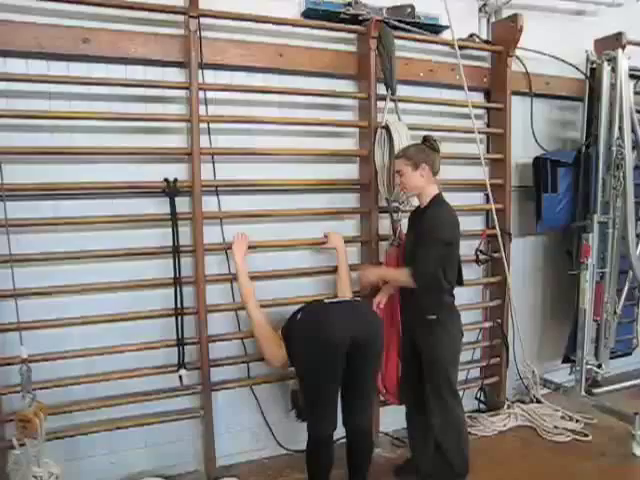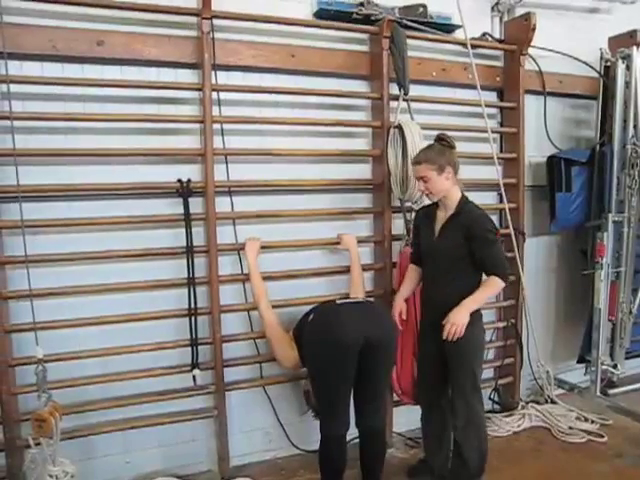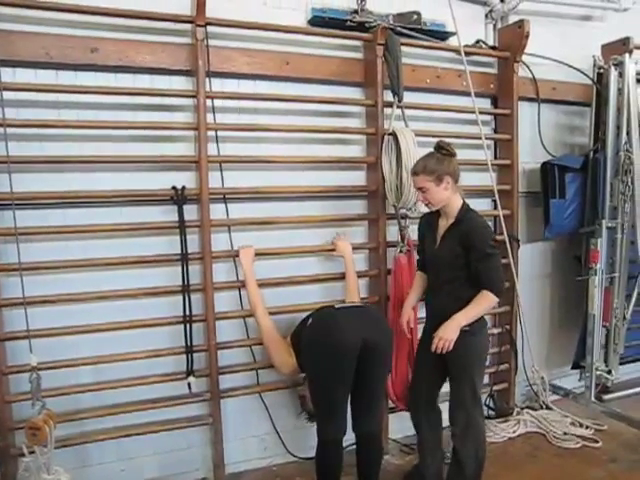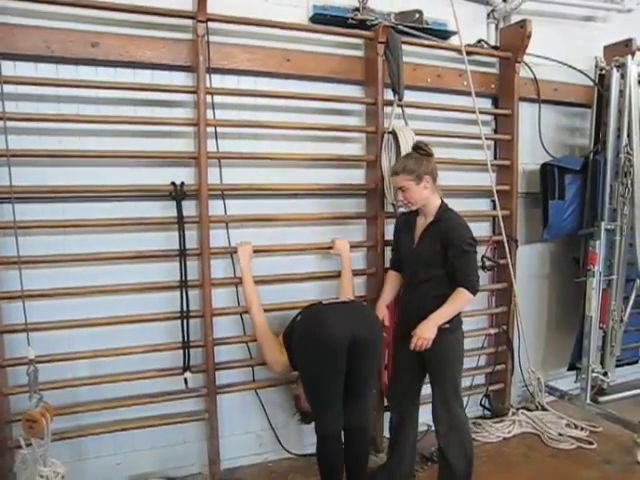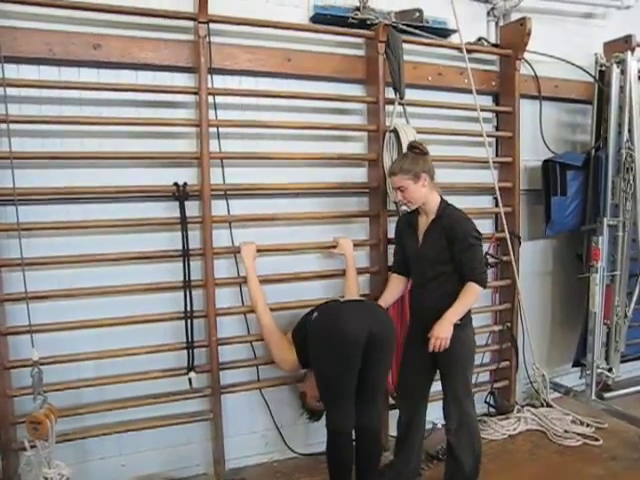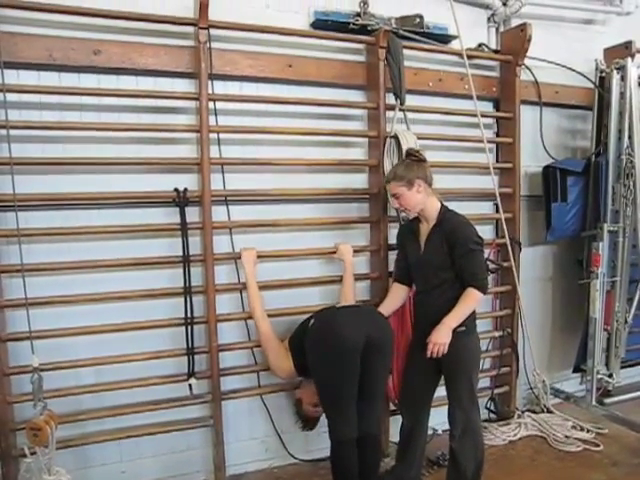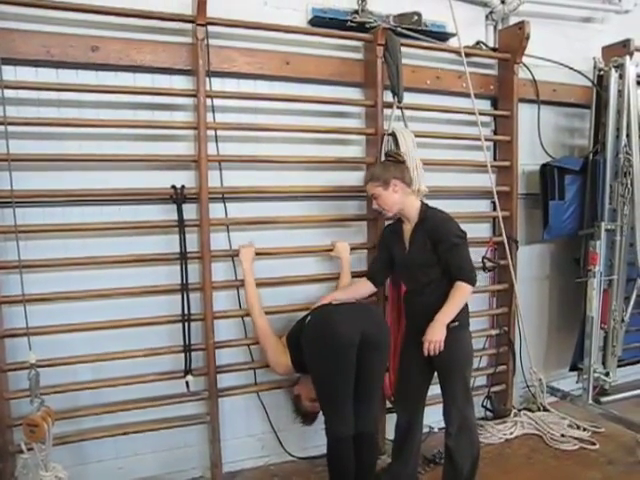
dt=0.5s
person 1, frame 1
left shoulder: (439, 217)
right shoulder: (421, 214)
left elbow: (420, 275)
left wrist: (379, 274)
right wrist: (389, 288)
left hip: (438, 322)
right hip: (416, 320)
left knee: (441, 398)
right knee: (413, 394)
person 1, frame 2
left shoulder: (474, 219)
right shoulder: (423, 217)
left elbow: (498, 276)
left wrist: (464, 308)
right wrist: (401, 295)
left hip: (461, 324)
right hip: (431, 322)
left knee: (464, 400)
right knee: (430, 395)
person 1, frame 3
left shoulder: (475, 229)
right shoulder: (427, 223)
left elbow: (493, 291)
left wrist: (455, 324)
right wrist: (410, 303)
left hip: (466, 334)
right hip: (434, 328)
left knee: (465, 410)
right knee: (419, 398)
person 1, frame 4
left shoulder: (453, 227)
right shoulder: (403, 224)
left elbow: (468, 287)
left wrist: (433, 322)
right wrist: (383, 302)
left hip: (443, 332)
right hip: (408, 327)
left knee: (447, 409)
right knee: (400, 400)
person 1, frame 5
left shoulder: (457, 223)
right shoulder: (405, 224)
left elbow: (476, 280)
left wrist: (448, 321)
right wrist: (380, 305)
left hip: (454, 329)
right hip: (418, 326)
left knee: (457, 405)
right knee: (409, 398)
person 1, frame 6
left shoulder: (458, 228)
right shoulder: (407, 231)
left elbow: (477, 286)
left wrist: (446, 327)
right wrist: (378, 315)
left hip: (458, 335)
right hip: (422, 332)
left knee: (462, 413)
right knee: (411, 406)
person 1, frame 7
left shoulder: (440, 224)
right shoulder: (391, 234)
left elbow: (466, 280)
right elbow: (373, 280)
left wrist: (440, 324)
right wrist: (336, 296)
left hip: (450, 331)
right hip: (415, 330)
left knee: (457, 411)
right knee: (406, 404)
person 2, frame 1
left shoulder: (280, 353)
left elbow: (251, 304)
right elbow: (345, 294)
left wrist: (239, 259)
right wrist: (340, 249)
left hip: (319, 330)
right hip: (366, 318)
left knee: (321, 428)
right knee: (360, 422)
person 2, frame 2
left shoulder: (291, 353)
left elbow: (263, 305)
right elbow: (358, 297)
left wrist: (252, 259)
right wrist: (353, 249)
left hip: (331, 330)
right hip: (379, 319)
left knee: (334, 429)
right knee: (373, 423)
person 2, frame 3
left shoulder: (289, 361)
left elbow: (260, 312)
right elbow: (354, 301)
left wrist: (247, 267)
right wrist: (348, 256)
left hip: (330, 335)
right hip: (376, 324)
left knee: (331, 433)
right knee: (370, 427)
person 2, frame 4
left shoulder: (282, 359)
left elbow: (255, 309)
right elbow: (347, 301)
left wrist: (245, 263)
left hip: (319, 330)
right hip: (364, 319)
left knee: (329, 428)
right knee: (357, 423)
person 2, frame 5
left shoulder: (290, 358)
left elbow: (261, 308)
right elbow: (352, 298)
left wrist: (249, 263)
right wrist: (349, 255)
left hip: (335, 328)
right hip: (378, 318)
left knee: (340, 425)
right knee: (370, 422)
person 2, frame 6
left shoulder: (286, 366)
left elbow: (259, 316)
right elbow: (347, 306)
left wrist: (249, 269)
left hip: (333, 335)
right hip: (376, 323)
left knee: (343, 433)
right knee: (369, 429)
person 2, frame 7
left shoulder: (284, 361)
left elbow: (257, 314)
right elbow: (343, 298)
left wrist: (247, 266)
right wrist: (345, 259)
left hip: (330, 331)
right hip: (372, 319)
left knee: (339, 429)
right knee: (366, 426)
